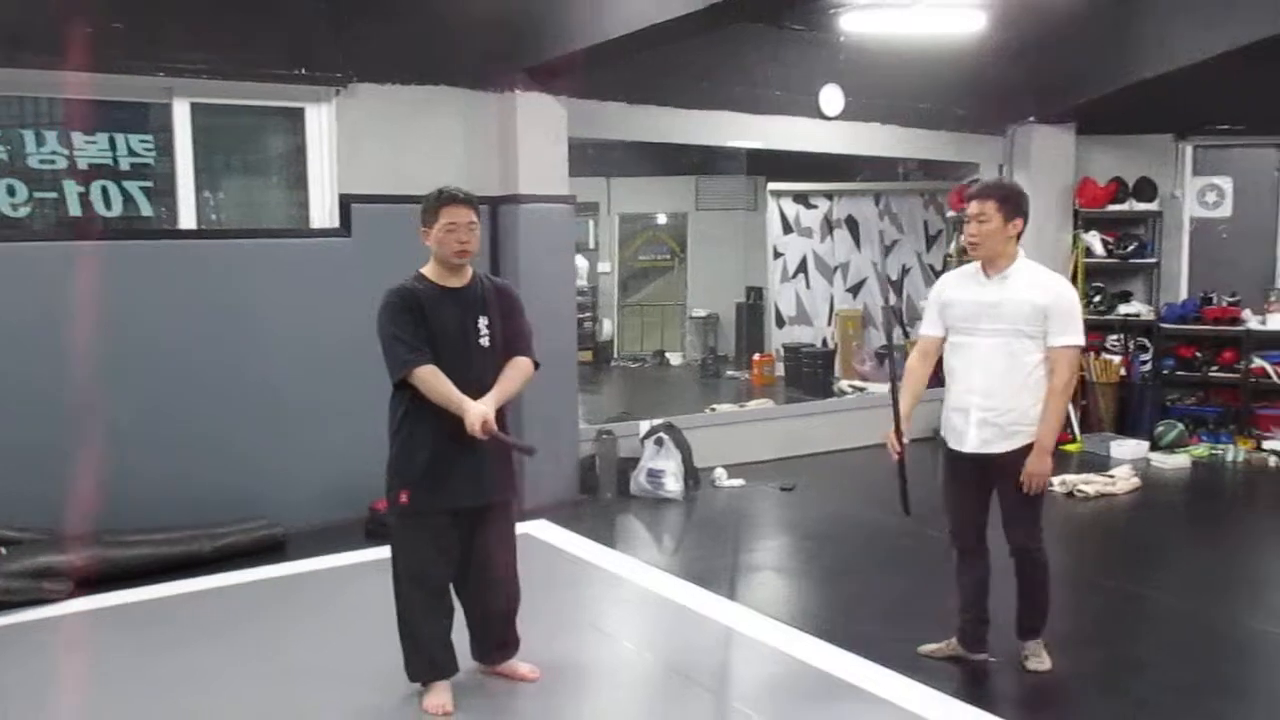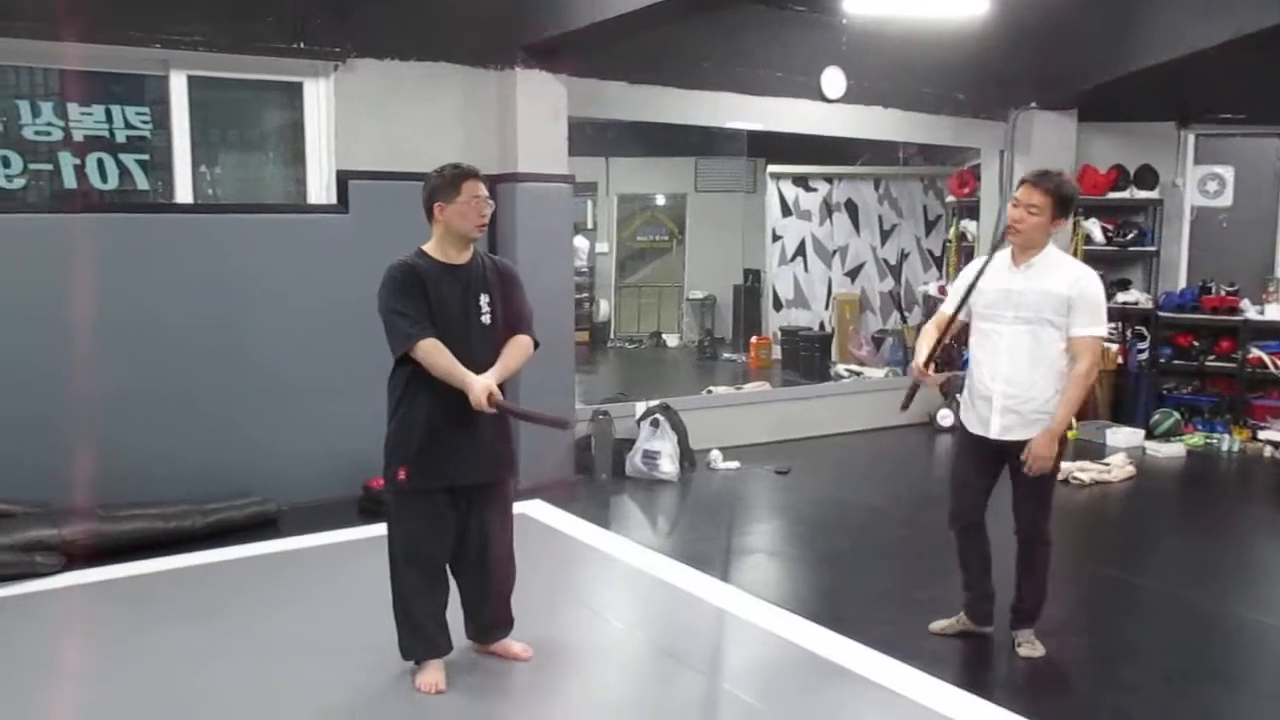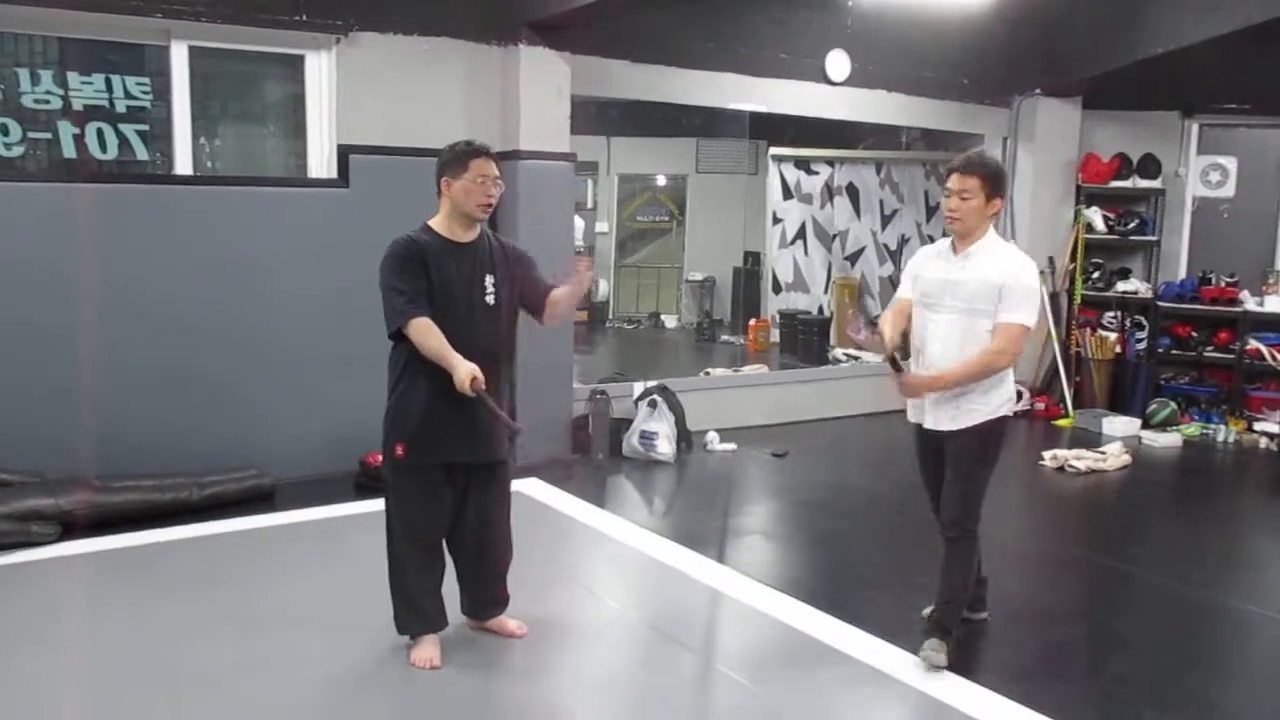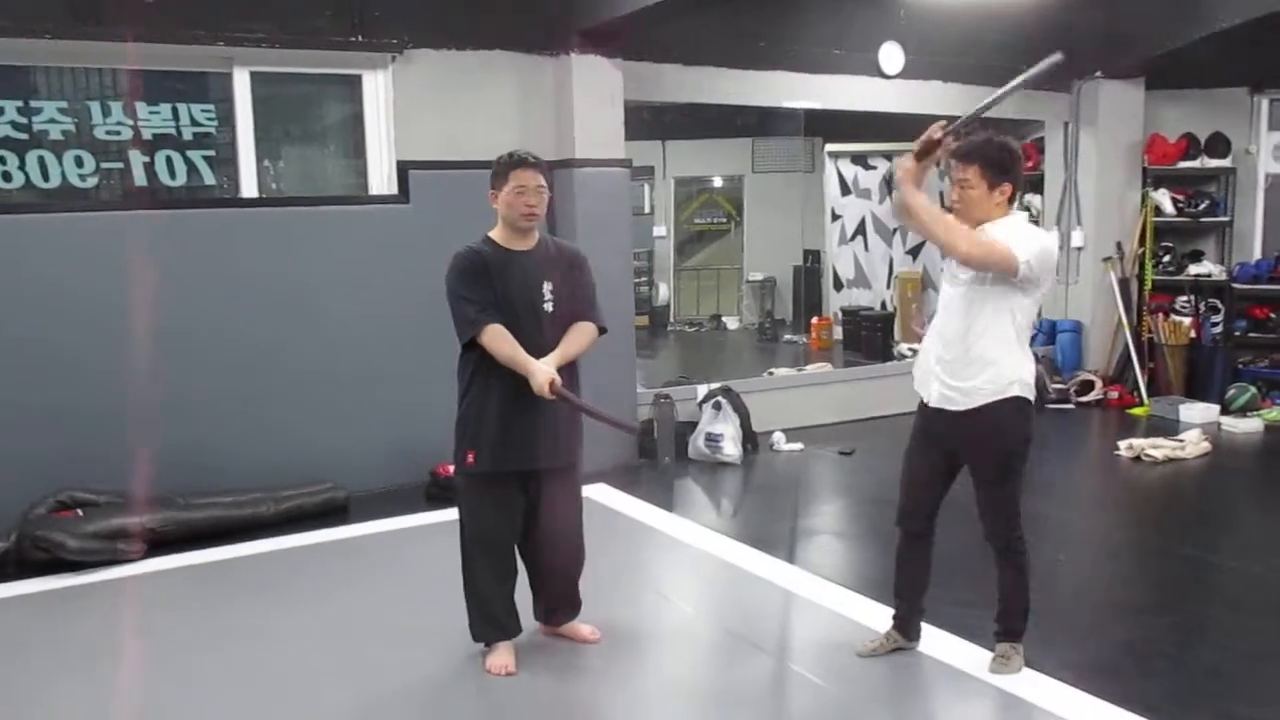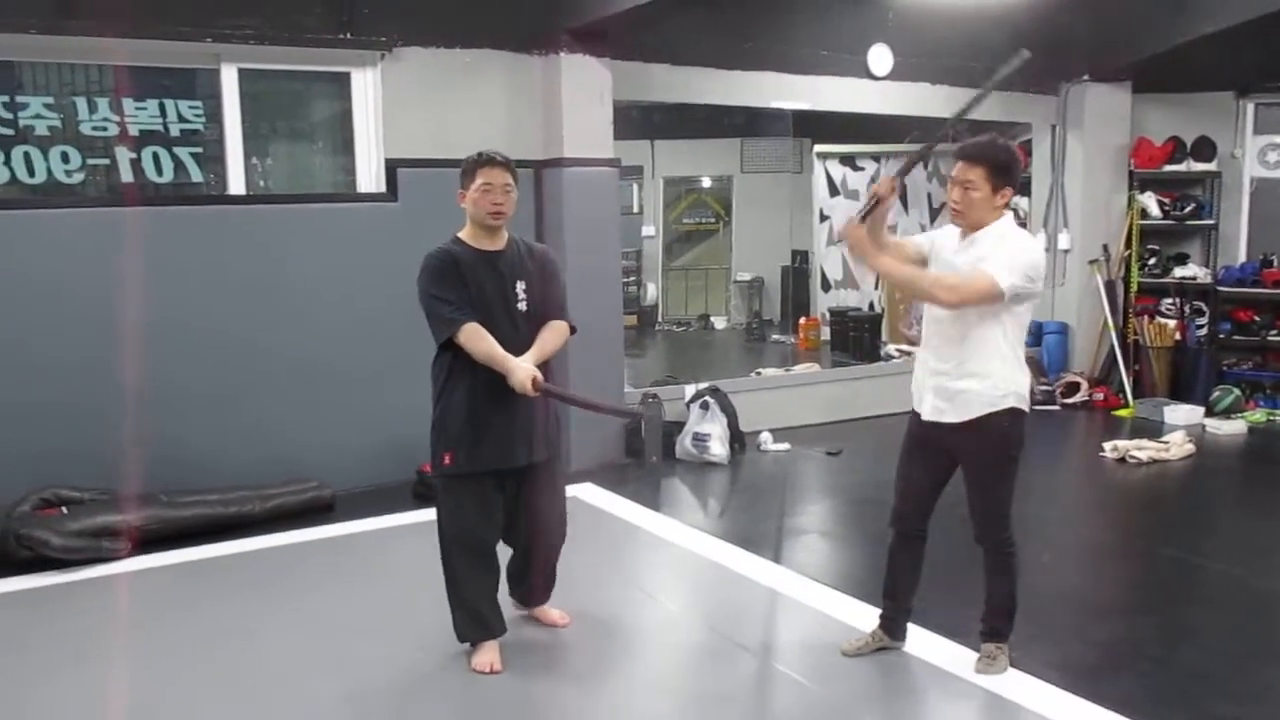
dt=1s
person 1, frame 1
left shoulder: (501, 297)
right shoulder: (402, 301)
left elbow: (523, 359)
right elbow: (418, 368)
left wrist: (490, 402)
right wrist: (465, 407)
left hip: (488, 454)
right hip: (423, 459)
left knee: (494, 565)
right knee: (423, 574)
left ankle: (496, 652)
right ankle: (435, 674)
person 1, frame 2
left shoulder: (501, 274)
right shoulder: (405, 277)
left elbow: (523, 337)
right elbow: (421, 344)
left wrist: (492, 376)
right wrist: (469, 381)
left hip: (486, 434)
right hip: (422, 437)
left knee: (490, 544)
right knee: (421, 551)
left ankle: (491, 631)
right ankle: (428, 653)
person 1, frame 3
left shoulder: (505, 255)
right shoulder: (407, 252)
left elbow: (549, 305)
right elbow: (413, 321)
left wrist: (575, 287)
right wrist: (455, 363)
left hip: (487, 414)
right hip: (421, 416)
left knee: (487, 523)
right knee: (417, 527)
left ankle: (486, 608)
right ankle: (423, 628)
person 1, frame 4
left shoulder: (569, 260)
right shoulder: (470, 264)
left elbow: (587, 323)
right elbow: (486, 329)
left wrist: (552, 362)
right wrist: (530, 368)
left hip: (556, 416)
right hip: (490, 420)
left knee: (559, 527)
right knee: (490, 534)
left ankle: (558, 614)
right ankle: (498, 635)
person 1, frame 5
left shoulder: (538, 259)
right shoulder: (442, 264)
left elbow: (559, 323)
right elbow: (465, 329)
left wrist: (529, 360)
right wrist: (509, 366)
left hip: (530, 416)
right hip: (466, 420)
left knee: (545, 520)
right knee: (470, 533)
left ankle: (531, 595)
right ankle: (483, 632)
person 2, frame 1
left shoulder: (1052, 289)
right shoulder: (949, 286)
left elbow: (1064, 375)
right elbow: (923, 356)
left wrist: (1043, 448)
right wrist: (902, 419)
left hip: (1021, 443)
right hip: (961, 441)
left knee: (1024, 544)
right knee: (965, 541)
left ankle: (1032, 637)
right ankle: (971, 638)
person 2, frame 2
left shoulder: (1079, 280)
right shoulder: (980, 271)
left elbow: (1086, 363)
right elbow: (939, 322)
left wrist: (1052, 433)
right wrist: (923, 356)
left hip: (1036, 431)
right hip: (976, 422)
left knee: (1032, 530)
right knee: (963, 518)
left ankle: (1024, 624)
right ankle: (977, 612)
person 2, frame 3
left shoulder: (1015, 269)
right shoulder: (925, 259)
left elbow: (1003, 353)
right elbow: (898, 313)
left wrist: (934, 380)
right wrist: (886, 339)
left hip: (978, 417)
right hip: (927, 413)
left knee: (958, 522)
right knee: (948, 518)
left ankle: (941, 633)
right ankle: (972, 600)
person 2, frame 4
left shoulder: (1034, 244)
right shoulder: (968, 235)
left elbow: (965, 248)
right elbow: (910, 214)
left wrist: (911, 184)
right wrist: (923, 163)
left hip: (996, 407)
right hip: (938, 402)
left knee: (1002, 531)
right knee: (913, 519)
left ankle: (1010, 639)
right ankle: (905, 626)
person 2, frame 5
left shoulder: (1022, 252)
right shoulder: (945, 239)
left elbow: (954, 293)
right elbow: (890, 254)
left wrist: (876, 258)
right wrist: (876, 217)
left hip: (990, 415)
right hip: (930, 409)
left knee: (992, 534)
right knee: (906, 521)
left ankle: (995, 639)
right ankle: (891, 626)
